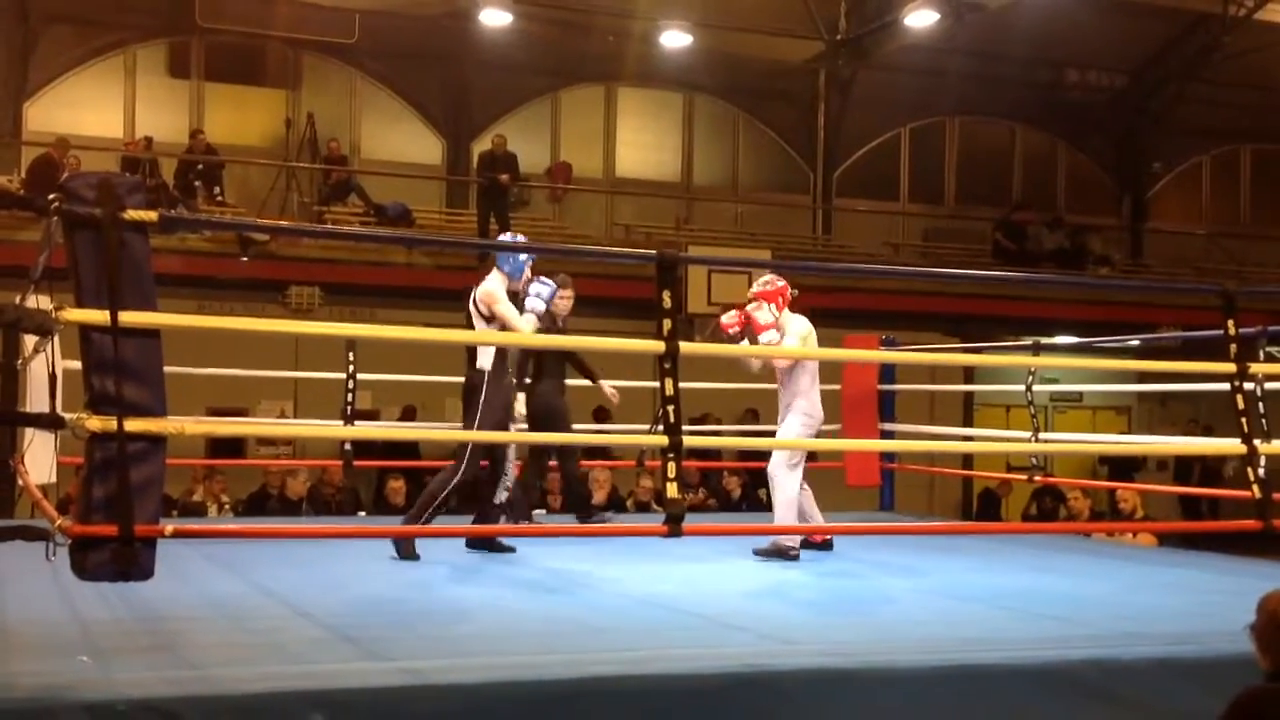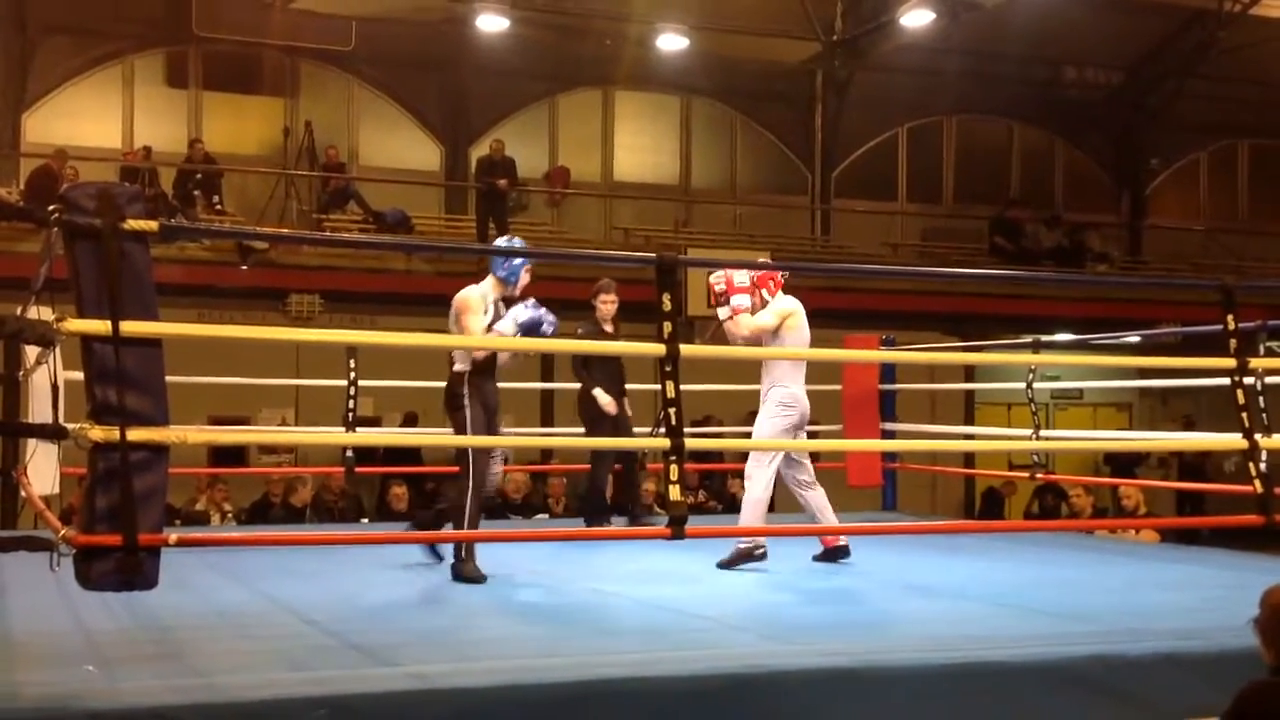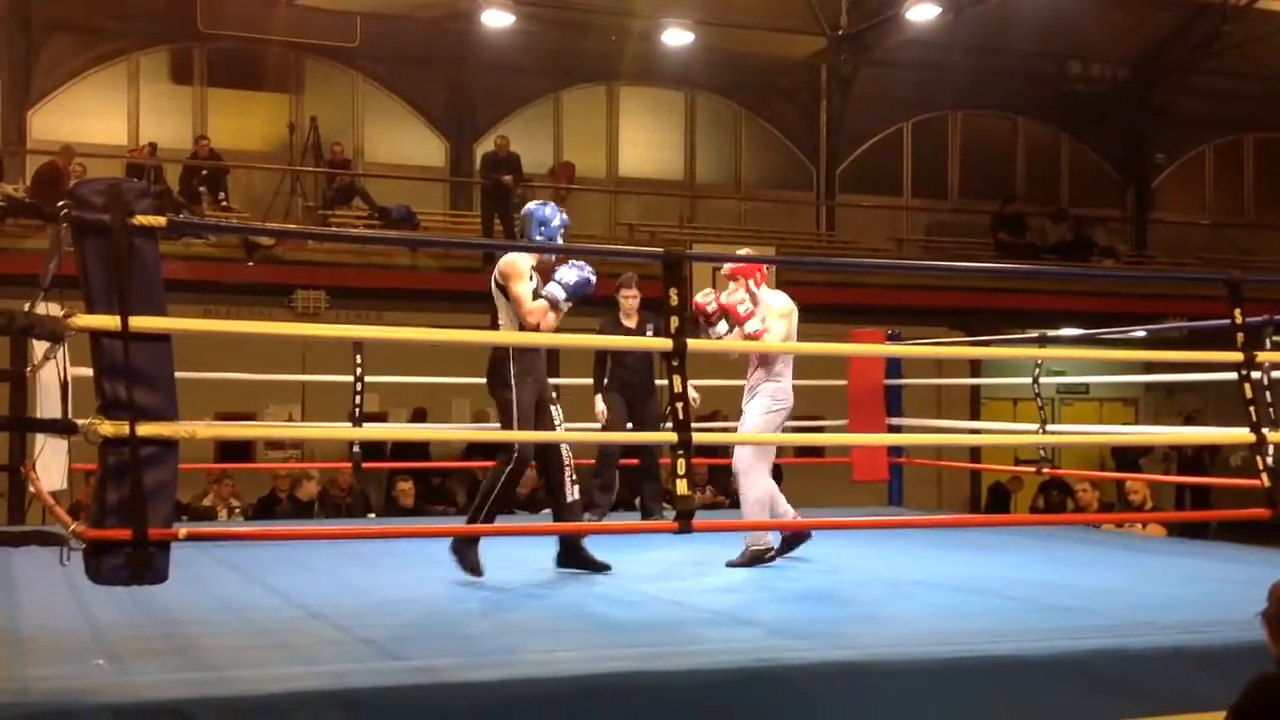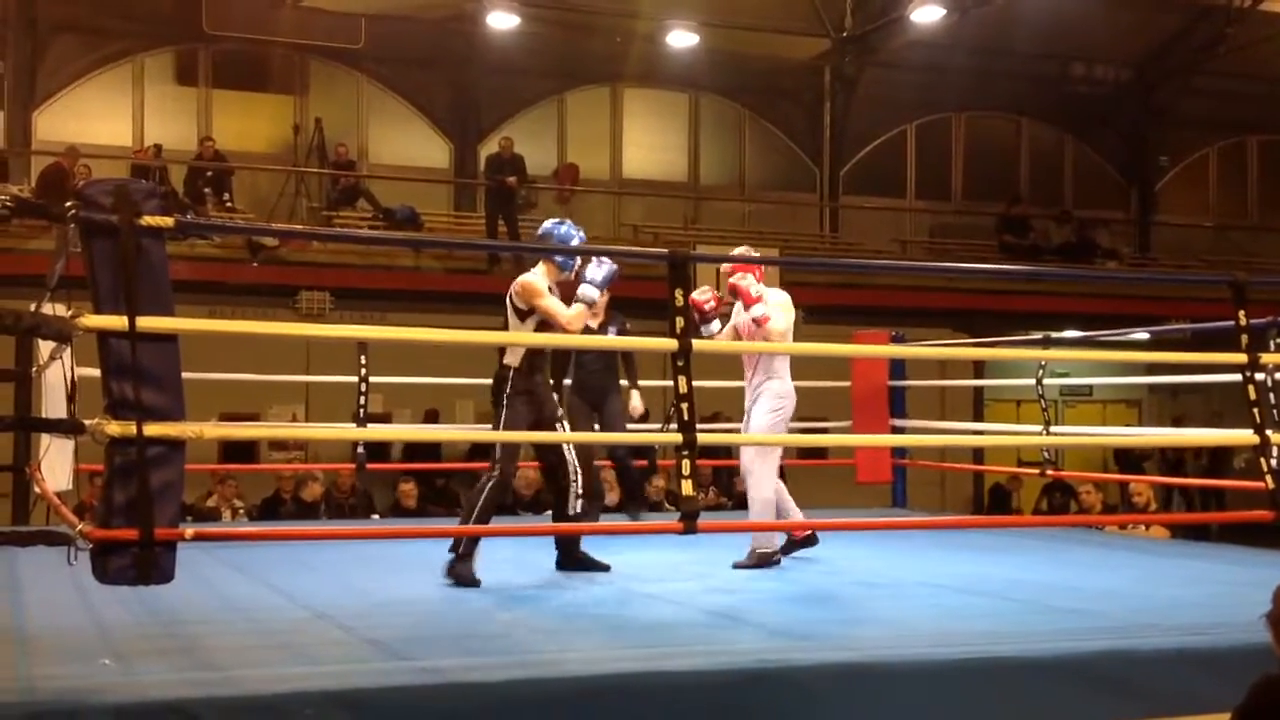
dt=0.5s
person 1, frame 1
left shoulder: (497, 293)
right shoulder: (491, 290)
left elbow: (514, 334)
right elbow: (523, 332)
left wrist: (533, 306)
right wrist: (537, 301)
left hip: (497, 385)
right hip: (485, 386)
left knee: (500, 464)
right knee: (465, 464)
left ankle: (482, 533)
right ankle: (409, 527)
person 1, frame 2
left shoulder: (499, 304)
right shoulder: (470, 298)
right elbow: (476, 349)
left wrist: (528, 332)
right wrist: (512, 322)
left hip: (487, 391)
right hip: (467, 390)
left knee: (487, 476)
right knee: (475, 469)
left ankle: (428, 522)
right ankle: (464, 559)
person 1, frame 3
left shoulder: (531, 271)
right shoulder: (513, 263)
right elbow: (530, 317)
left wrist: (566, 296)
right wrist: (559, 287)
left hip: (533, 368)
right hip: (511, 367)
left knee: (558, 456)
right knee: (520, 453)
left ankle: (571, 547)
right ankle: (469, 536)
person 1, frame 4
left shoulder: (549, 288)
right shoulder: (529, 285)
left elbow: (569, 326)
right elbow: (570, 323)
left wrist: (587, 291)
right wrist: (592, 287)
left hip: (538, 388)
right hip: (512, 388)
left knee: (571, 468)
right knee: (500, 471)
left ankle: (569, 551)
right ankle: (460, 556)
person 2, frame 1
left shoulder: (797, 325)
right shoulder: (778, 327)
left elbow: (783, 361)
right elbow: (755, 364)
left wrist: (766, 329)
right wrist: (737, 336)
left hip: (804, 409)
right hip: (791, 410)
left knee: (780, 468)
right knee: (793, 475)
left ankle: (786, 542)
right ankle: (819, 535)
person 2, frame 2
left shoulder: (785, 304)
right shoulder: (780, 311)
left elbow: (745, 330)
right elbow: (738, 337)
left wrist: (739, 293)
right wrist: (722, 301)
left hip: (783, 399)
right hip: (788, 401)
left knee: (757, 469)
right knee: (800, 476)
left ankle: (751, 544)
right ankle: (835, 541)
person 2, frame 3
left shoulder: (778, 302)
right shoulder: (752, 306)
left elbow: (771, 348)
left wrist: (744, 316)
right wrist: (713, 318)
left hip: (772, 393)
right hip: (756, 394)
left knee: (748, 465)
right knee: (752, 468)
left ankle: (759, 544)
right ankle: (793, 528)
person 2, frame 4
left shoulder: (776, 298)
right shoulder: (741, 308)
left elbow: (776, 337)
right elbow: (722, 343)
left wrist: (752, 301)
right wrist: (707, 316)
left hip: (775, 391)
right hip: (756, 395)
left knee: (756, 465)
right knee: (761, 469)
left ankle: (765, 547)
right ankle: (800, 530)
person 3, frame 1
left shoulder: (559, 325)
right shoulder: (543, 325)
left elbow: (573, 358)
right elbow: (524, 362)
left wrist: (601, 383)
right wrist: (520, 397)
left hip: (550, 395)
right hip: (546, 395)
left knee: (538, 456)
right knee: (568, 453)
left ankle: (519, 513)
right ankle: (585, 512)
person 3, frame 2
left shoulder: (616, 329)
right shoulder: (586, 330)
right elbow: (577, 368)
left wrist: (625, 400)
right wrist: (598, 392)
left hip: (616, 400)
right hip: (594, 401)
left knee: (630, 457)
right knee: (603, 458)
left ankle: (635, 514)
right ankle: (596, 518)
person 3, frame 3
left shoulder: (653, 323)
right shoulder: (607, 326)
right elbow: (600, 365)
left wrist: (687, 385)
right wrist: (597, 397)
left hip: (646, 394)
right hip: (617, 392)
left knee: (649, 453)
right knee: (609, 449)
left ankle: (652, 510)
right ankle: (596, 507)
person 3, frame 4
left shoulder: (618, 324)
left elbow: (628, 360)
right elbow: (560, 363)
left wrist: (635, 392)
right wrist: (554, 396)
left hip: (610, 393)
right hip: (579, 395)
left knee: (619, 450)
left ankle: (634, 501)
